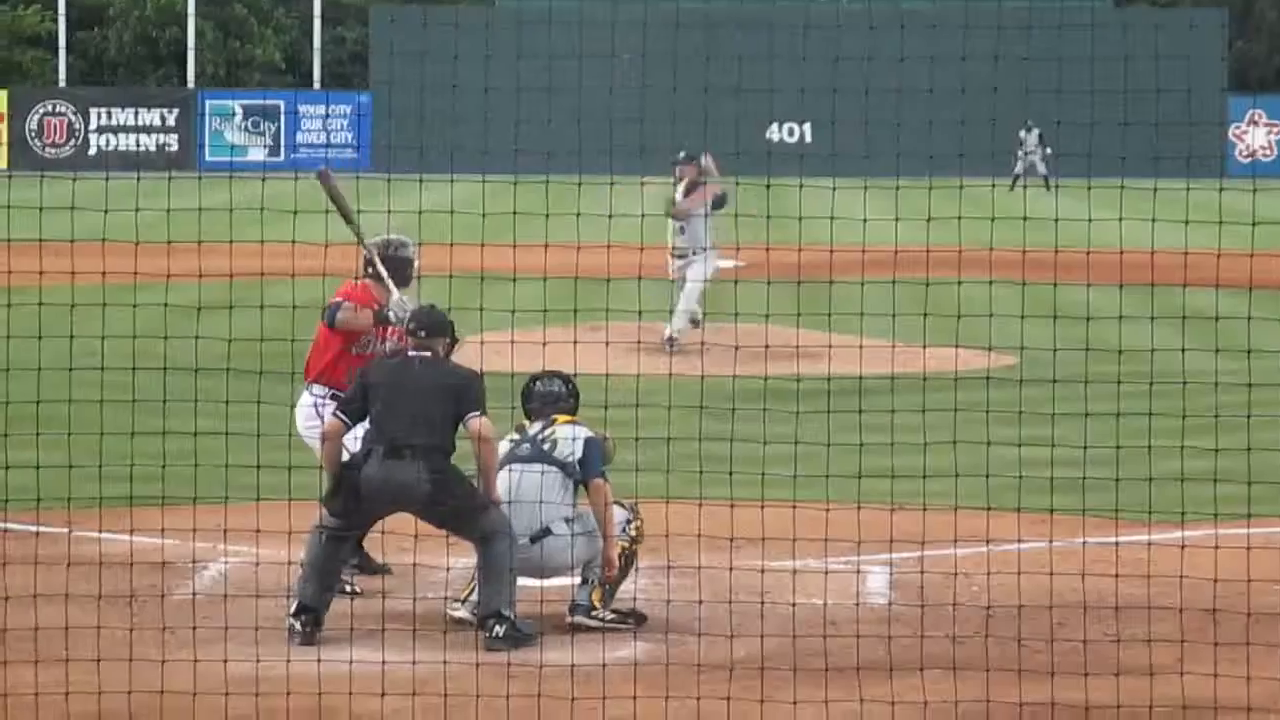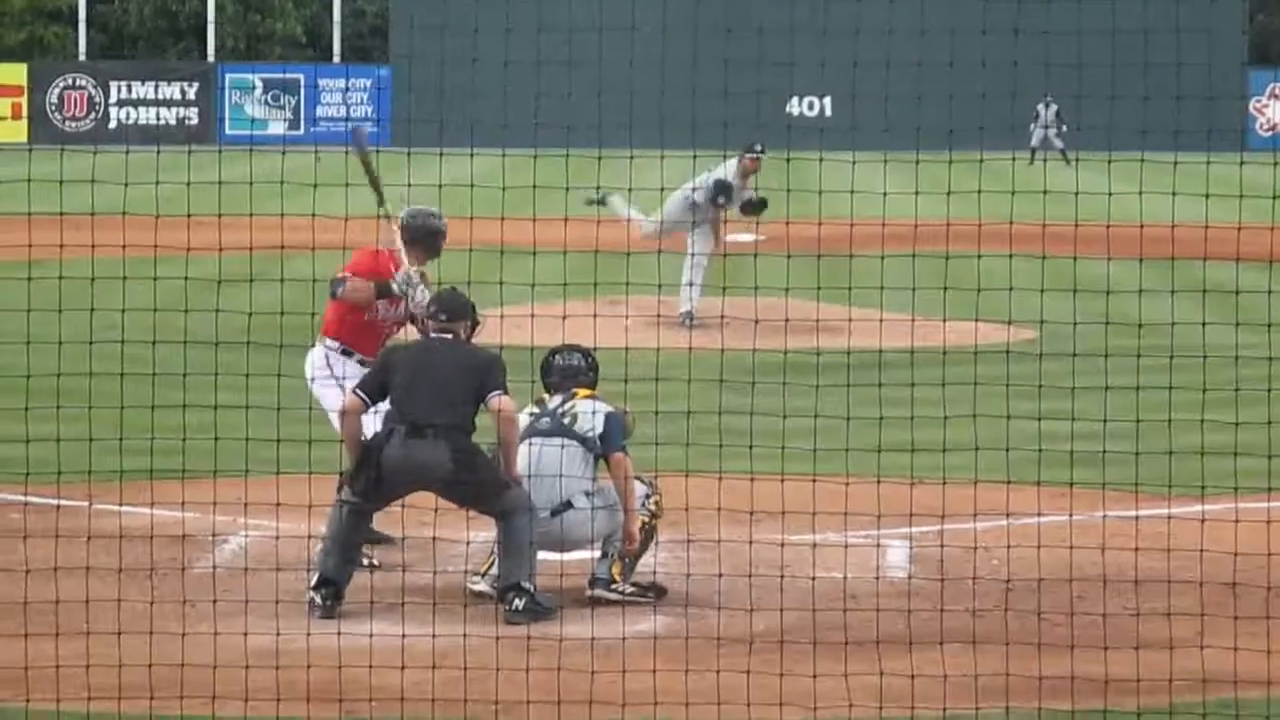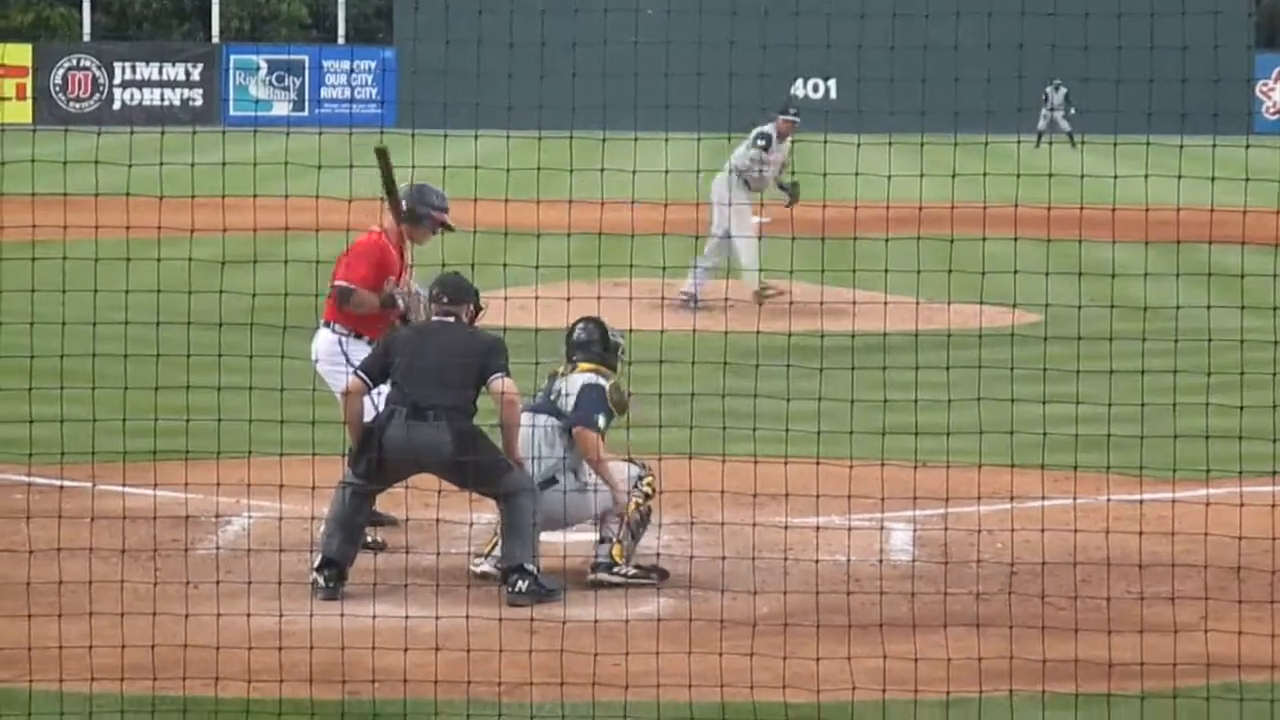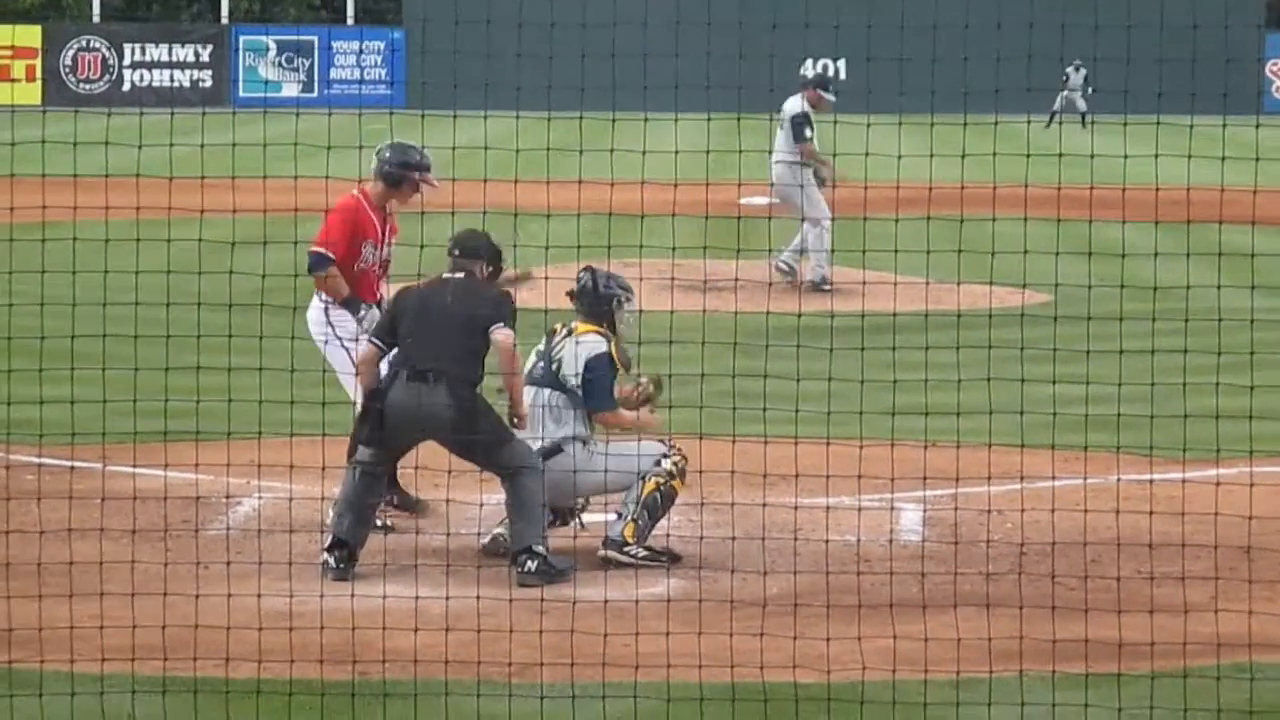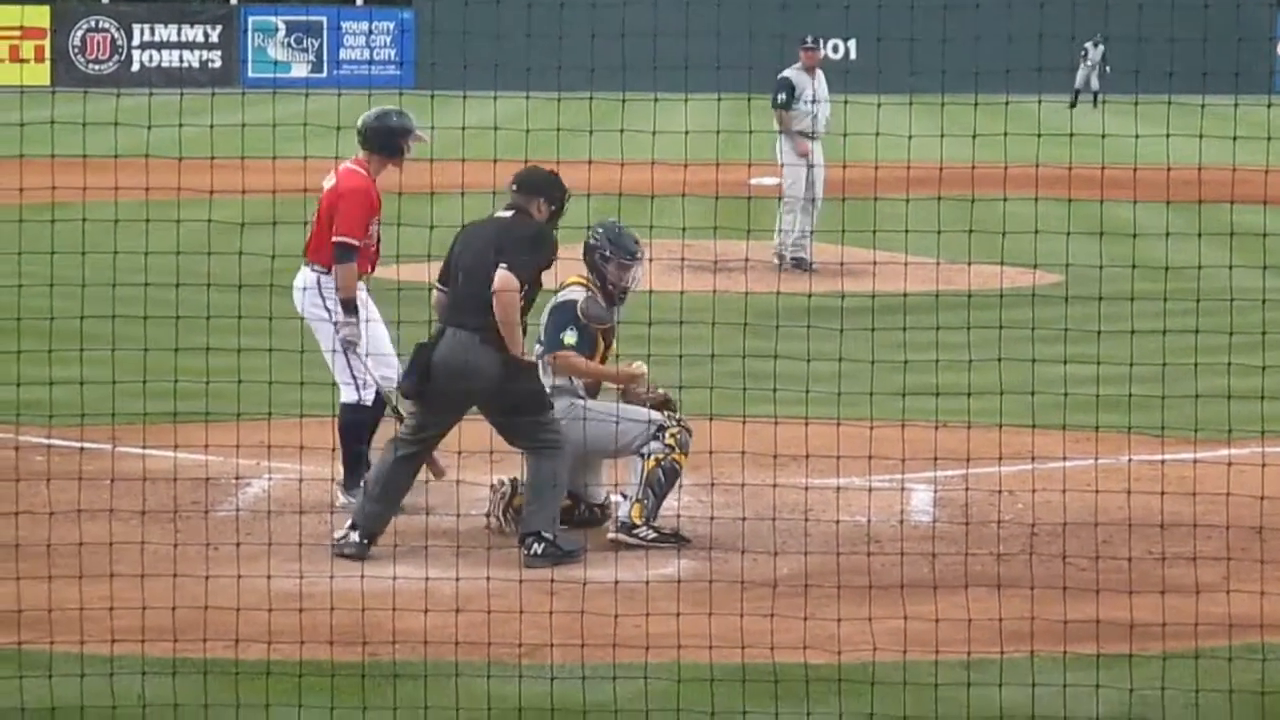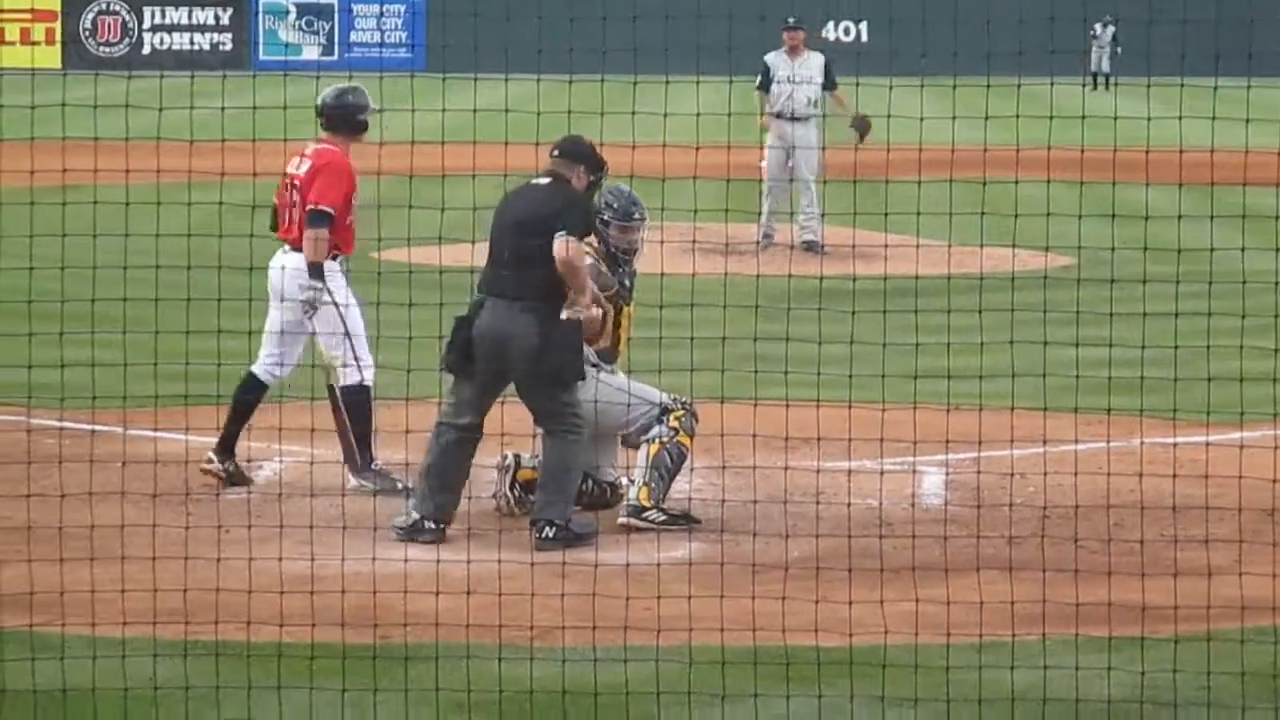
dt=0.4s
person 1, frame 1
left shoulder: (391, 314)
right shoulder: (354, 295)
right elbow: (333, 316)
left wrist: (405, 325)
right wrist: (387, 316)
right hip: (323, 409)
left ankle: (353, 550)
person 1, frame 2
left shoulder: (411, 279)
right shoulder: (373, 261)
right elbow: (339, 289)
left wrist: (421, 304)
right wrist: (390, 289)
left hip: (363, 367)
right hip: (334, 365)
person 1, frame 3
left shoulder: (397, 251)
right shoulder: (372, 245)
left elbow: (388, 308)
right elbow: (345, 296)
left wrist: (405, 306)
right wrist: (394, 302)
left hip: (360, 346)
right hip: (341, 346)
person 1, frame 4
left shoulder: (386, 215)
right shoulder: (349, 210)
right elbow: (319, 265)
left wrist: (379, 311)
right wrist: (358, 308)
left hip: (366, 315)
right hip: (337, 317)
left ankle: (388, 487)
person 1, frame 5
left shoulder: (352, 173)
right shoulder: (358, 187)
right elbow: (344, 256)
right wrist: (350, 315)
left hip: (343, 286)
right hip: (327, 289)
left knee: (385, 375)
right knee: (360, 386)
left ankle: (360, 464)
right ankle: (352, 485)
person 1, frame 6
left shoulder: (303, 157)
right shoulder: (336, 162)
left elbow: (278, 217)
right elbow: (318, 223)
right wrist: (315, 278)
left hip: (284, 264)
right hip: (313, 270)
left knee: (272, 364)
right knee: (356, 366)
left ankle: (223, 453)
right ankle: (363, 468)
person 2, frame 1
left shoulder: (374, 371)
right shoulder: (463, 377)
left elbow: (331, 432)
right elbow: (482, 434)
left wrist: (337, 487)
right wrist: (490, 490)
left hip: (373, 472)
right hip: (430, 475)
left knee: (331, 530)
right knee: (495, 529)
left ankle: (305, 619)
right ankle: (498, 622)
person 2, frame 2
left shoulder: (396, 354)
right shoulder: (485, 359)
left elbow: (350, 409)
right elbow: (506, 413)
left wrist: (358, 467)
right wrist: (510, 470)
left hip: (394, 452)
right hip: (451, 456)
left knee: (351, 502)
right knee: (517, 505)
left ankle: (325, 592)
right ankle: (518, 596)
person 2, frame 3
left shoulder: (399, 336)
right shoulder: (486, 342)
left elbow: (351, 390)
right elbow: (507, 395)
left wrist: (360, 448)
right wrist: (512, 451)
left hip: (394, 434)
right hip: (452, 437)
left knee: (355, 485)
right knee: (519, 487)
left ankle: (328, 573)
right ankle: (521, 578)
person 2, frame 4
left shoulder: (408, 295)
right shoulder: (494, 297)
left elbow: (367, 359)
right elbow: (507, 348)
left wrist: (372, 414)
right wrist: (518, 406)
left hip: (398, 397)
right hip: (454, 402)
left knee: (366, 466)
right knee: (523, 465)
left ankle: (339, 553)
right ankle: (531, 558)
person 2, frame 5
left shoulder: (469, 233)
right shoulder: (537, 236)
left elbow: (441, 299)
right elbow: (504, 289)
right wrist: (517, 350)
left hip: (446, 350)
right hip: (494, 359)
left knee: (410, 442)
right knee: (547, 443)
left ankle: (359, 531)
right ankle: (540, 539)
person 2, frame 6
left shoulder: (513, 198)
right shoulder: (573, 202)
right elbow: (565, 255)
left wrist: (573, 286)
right wrist: (581, 293)
left hip: (485, 320)
right hip: (534, 328)
left knee: (457, 422)
right knee: (564, 426)
left ankle: (428, 516)
right ankle: (551, 523)
person 3, frame 1
left shoulder: (512, 438)
right shoulder: (583, 436)
right elbow: (598, 486)
right wrist: (610, 545)
right hip: (547, 548)
right knee: (626, 517)
left ankle: (474, 599)
right ankle: (590, 606)
person 3, frame 2
left shoulder: (531, 412)
right shoulder: (602, 411)
right elbow: (618, 462)
right wrist: (631, 519)
right hip: (567, 523)
right knee: (644, 492)
left ankle: (494, 573)
right ankle: (611, 580)
person 3, frame 3
left shoulder: (559, 381)
right shoulder: (597, 383)
right elbow: (584, 436)
right wrist: (614, 488)
right hip: (552, 495)
right knee: (639, 476)
left ankle: (496, 554)
right ankle: (612, 562)
person 3, frame 4
left shoulder: (554, 338)
right shoulder: (598, 347)
right elbow: (605, 415)
right wrist: (642, 420)
right hip: (561, 461)
left knee: (568, 502)
right knee: (669, 459)
left ankle: (513, 528)
right ankle: (624, 540)
person 3, frame 5
left shoulder: (598, 301)
right shoulder: (577, 301)
right elbow: (560, 360)
left wrist: (627, 388)
right wrist: (618, 375)
left hip: (556, 416)
right hip: (560, 412)
left knee: (593, 508)
right knee: (671, 430)
left ankle: (518, 497)
right ankle: (634, 521)
person 3, frame 6
left shoulder: (623, 269)
right shoulder: (585, 268)
left hip: (587, 383)
right hip: (577, 381)
left knee: (603, 490)
right knee: (677, 415)
left ankle: (522, 474)
right ankle: (643, 504)
person 4, frame 1
left shoulder: (709, 190)
right shoulder: (679, 190)
left hip: (701, 256)
right hip: (678, 257)
left knee: (692, 290)
right knee: (684, 290)
left ankle: (674, 333)
right ankle: (693, 317)
person 4, frame 2
left shoulder: (745, 170)
right shoulder: (726, 180)
right elbow: (715, 212)
left wrist: (752, 199)
right wrist: (717, 238)
left hip: (704, 219)
right hip: (688, 206)
left knee: (698, 262)
right knee: (648, 228)
left ankle: (687, 309)
right ankle: (611, 200)
person 4, frame 3
left shoulder: (786, 144)
right shoulder: (765, 134)
left elbow: (773, 172)
right elbow: (753, 154)
left wrist: (784, 186)
right wrist: (772, 160)
left hip: (742, 190)
right hip: (732, 182)
left knee: (720, 241)
right knee: (745, 231)
left ankle: (690, 291)
right ankle: (756, 285)
person 4, frame 4
left shoulder: (795, 103)
right shoulder: (800, 111)
right elbow: (805, 148)
left wrist: (816, 166)
right wrist: (826, 163)
left hip: (785, 172)
right hip: (791, 172)
left knee: (814, 220)
right knee: (821, 219)
left ankle: (788, 261)
right ankle: (816, 276)
person 4, frame 5
left shoulder: (820, 76)
right shoulder: (788, 78)
right elbow: (779, 112)
right wrist: (796, 141)
left hip: (814, 144)
right hip: (792, 143)
left knee: (813, 199)
right knee: (793, 197)
left ankle: (798, 253)
right ankle: (782, 251)
person 4, frame 6
left shoulder: (819, 60)
right shoulder: (771, 60)
left elbow: (832, 91)
right elbow: (762, 92)
left wrist: (851, 114)
right wrist: (763, 115)
left hip: (807, 126)
right hip: (779, 124)
left knee: (807, 181)
right knee: (773, 179)
left ankle: (809, 235)
right ankle: (767, 229)
